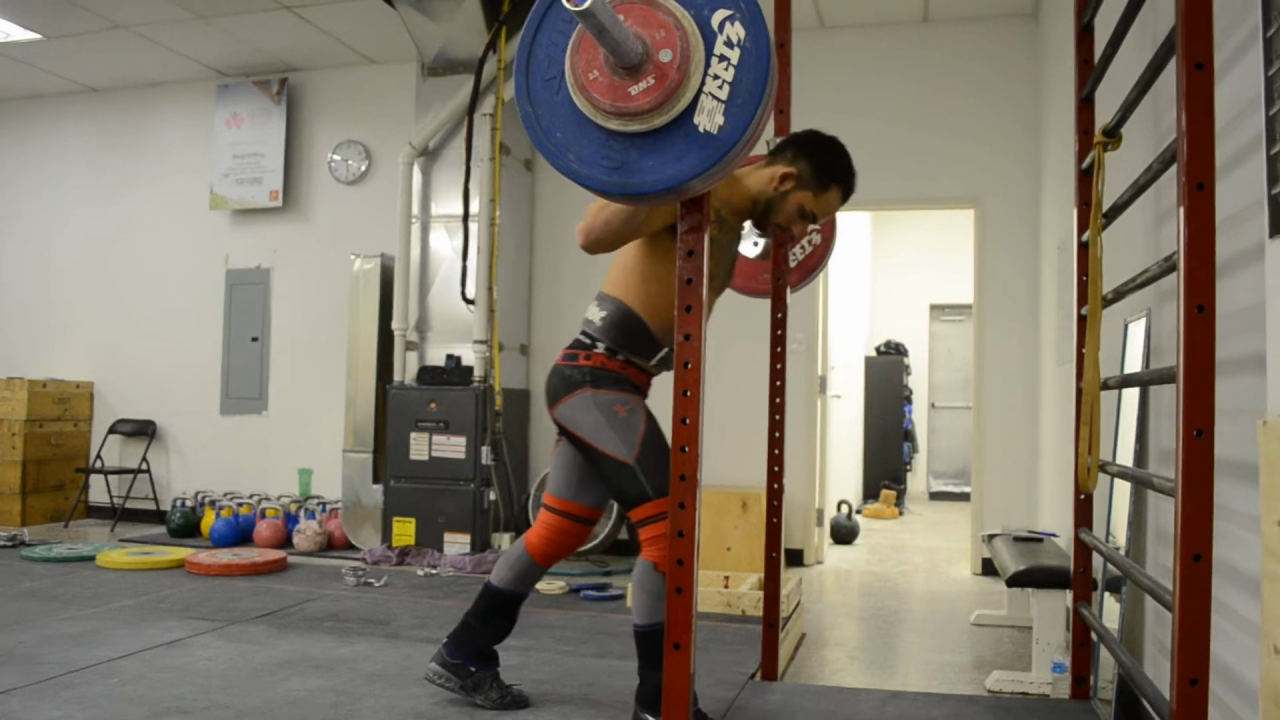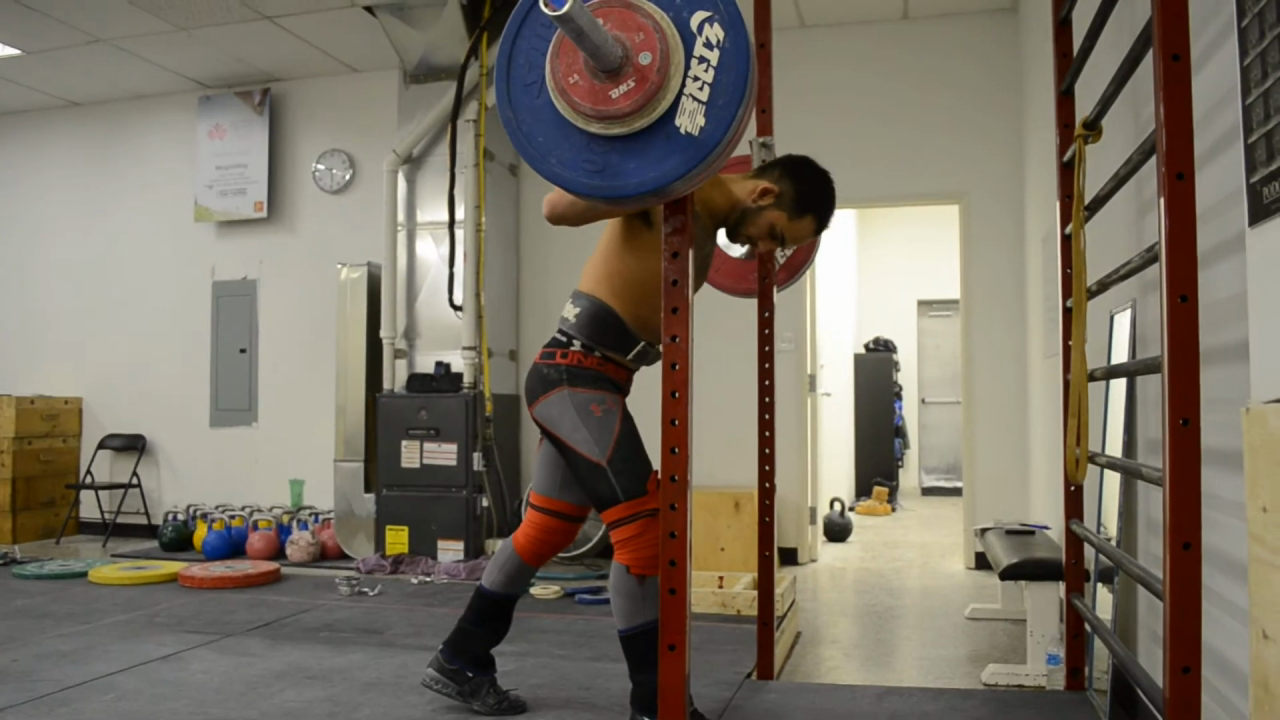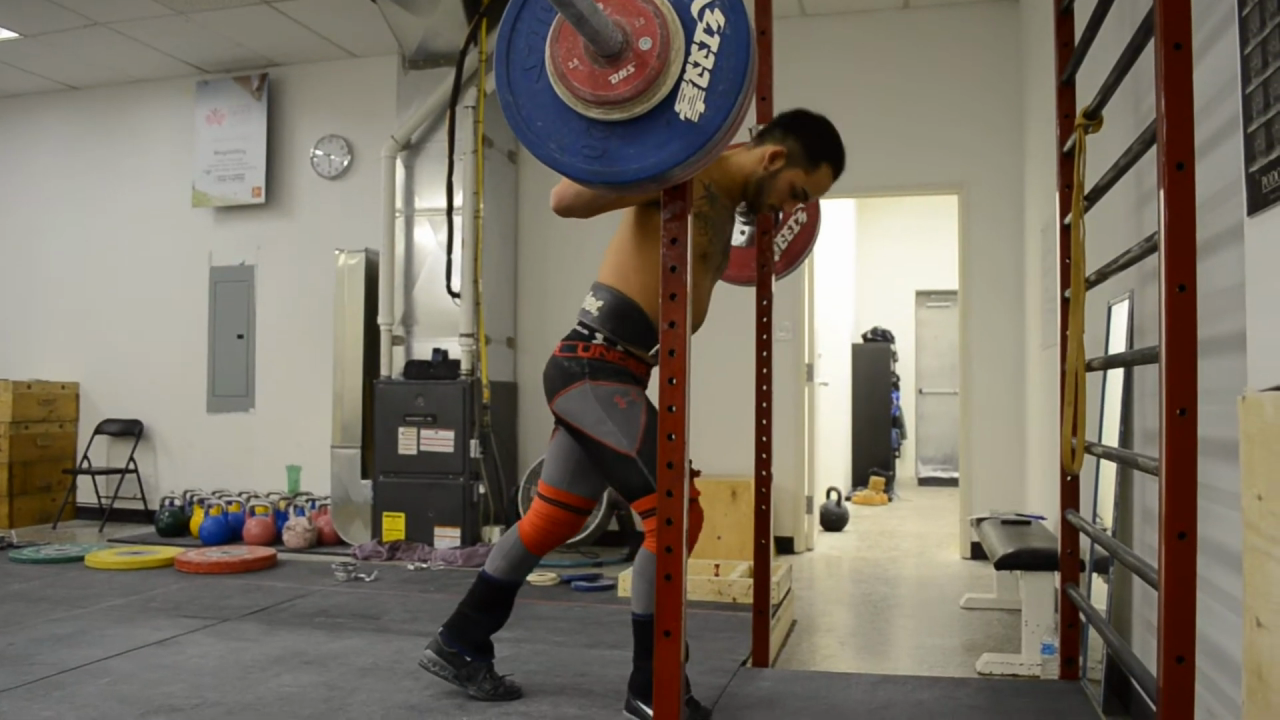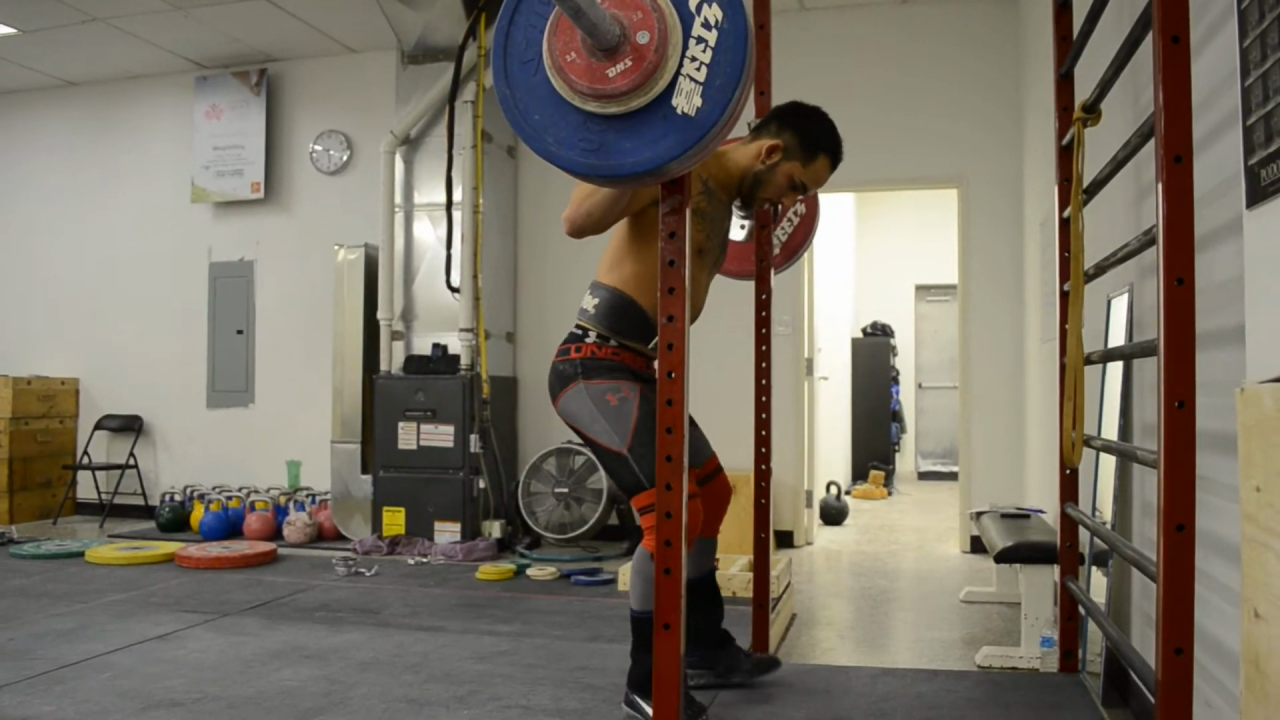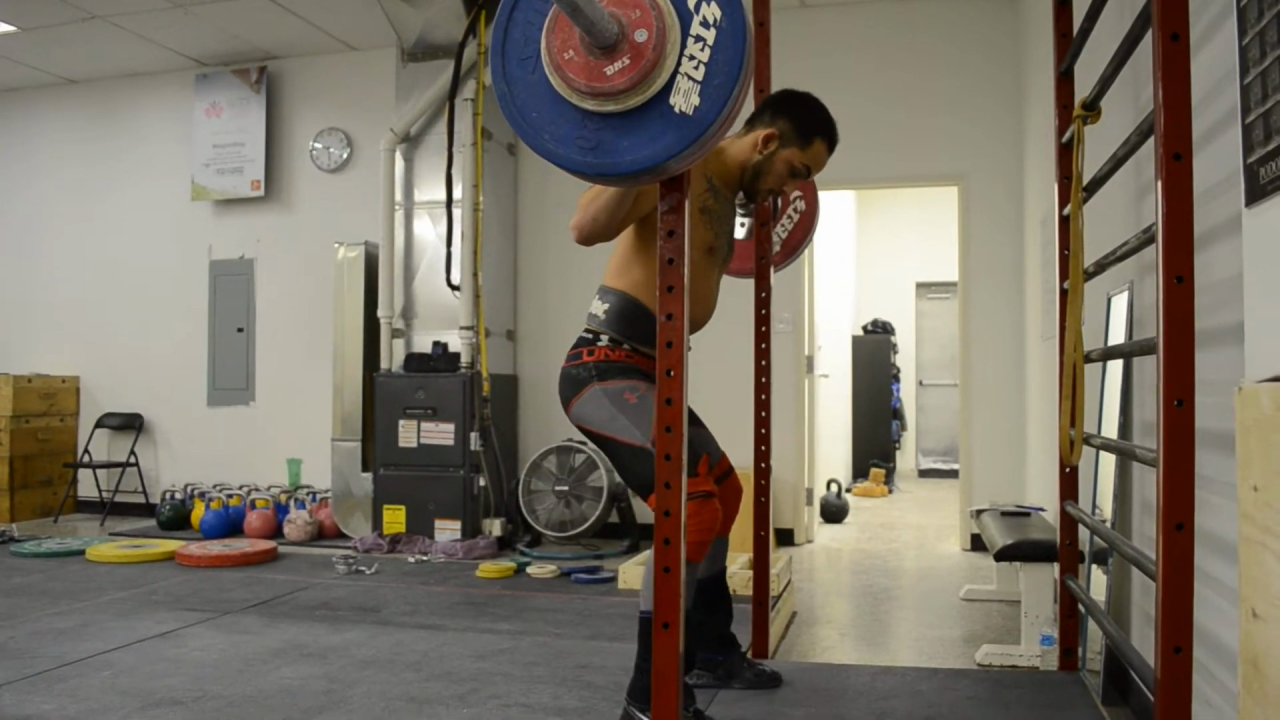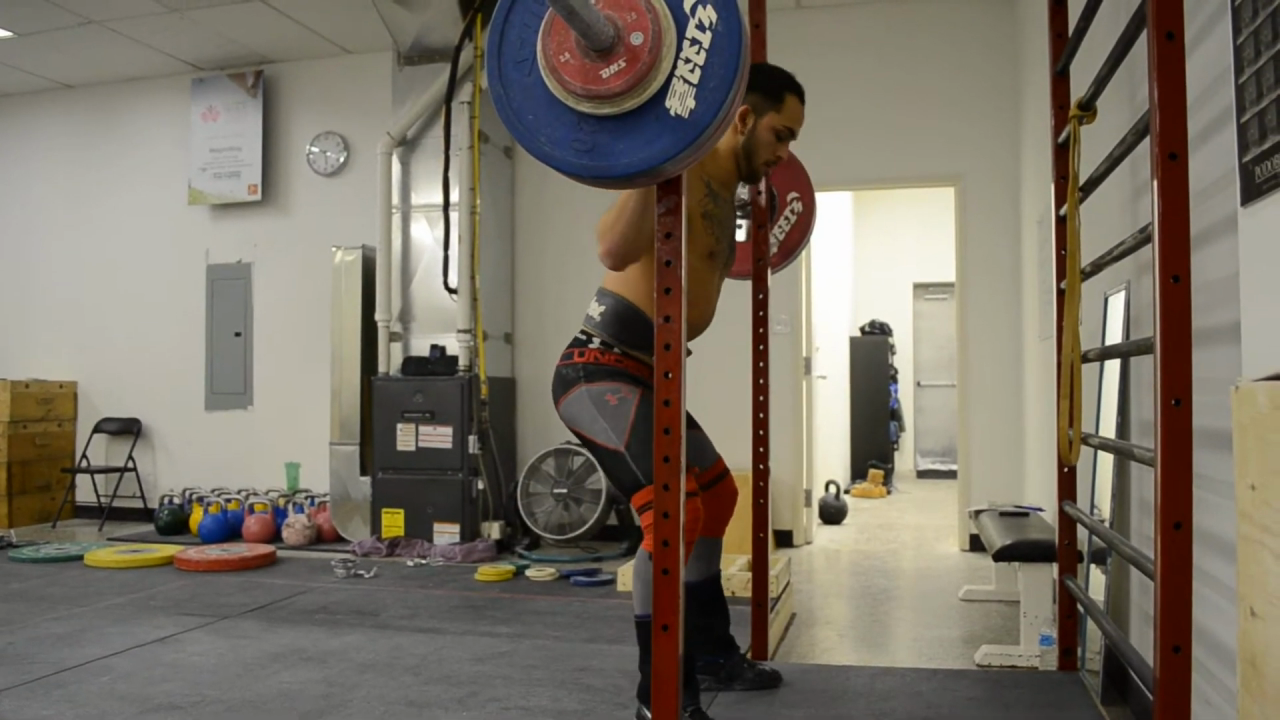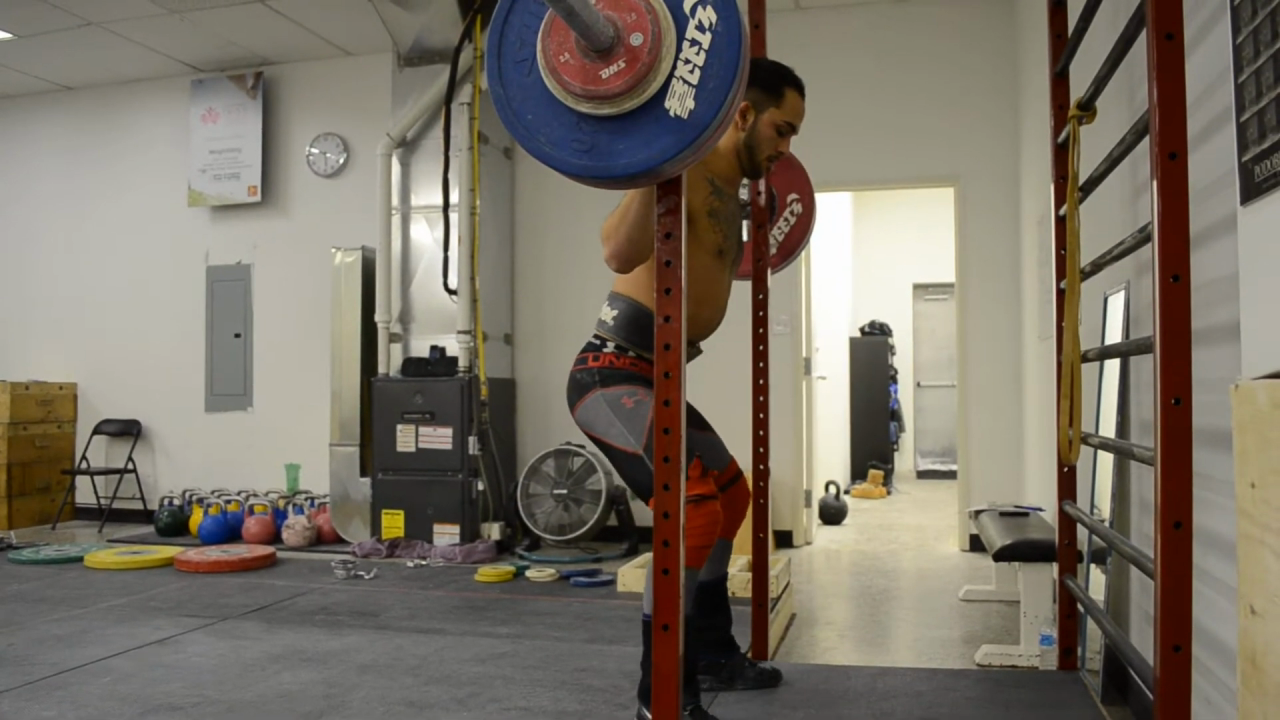
dt=0.7s
person 1, frame 1
left shoulder: (727, 215)
right elbow: (593, 235)
left hip: (606, 381)
right hip: (596, 376)
left knee: (558, 530)
right knee: (669, 527)
left ankle: (463, 656)
person 1, frame 2
left shoulder: (703, 219)
right elbow: (558, 208)
left hip: (589, 378)
right hip: (574, 374)
left knee: (546, 530)
right knee: (641, 527)
left ankle: (459, 662)
person 1, frame 3
left shoulder: (722, 200)
right elbow: (565, 199)
left hip: (602, 371)
right hip: (594, 366)
left knee: (553, 517)
left ankle: (458, 645)
person 1, frame 4
left shoulder: (722, 194)
right elbow: (578, 219)
left hip: (631, 367)
right hip: (595, 366)
left knee: (710, 495)
left ankle: (705, 650)
person 1, frame 5
left shoulder: (723, 191)
right shoulder: (683, 166)
right elbow: (586, 227)
left wrist: (757, 215)
left hip: (639, 370)
right hip: (605, 369)
left knee: (721, 495)
right knee: (691, 509)
left ankle: (709, 650)
person 1, frame 6
left shoulder: (724, 191)
right shoulder: (684, 169)
right elbow: (615, 249)
left wrist: (748, 219)
left hip: (639, 374)
right hip: (598, 370)
left knee: (714, 495)
right knee: (674, 507)
left ankle: (711, 656)
person 1, frame 7
left shoulder: (726, 189)
right shoulder: (687, 170)
right elbow: (620, 252)
left wrist: (749, 219)
left hip: (648, 376)
right hip: (612, 374)
left knee: (728, 496)
right knee: (694, 508)
left ankle: (711, 655)
